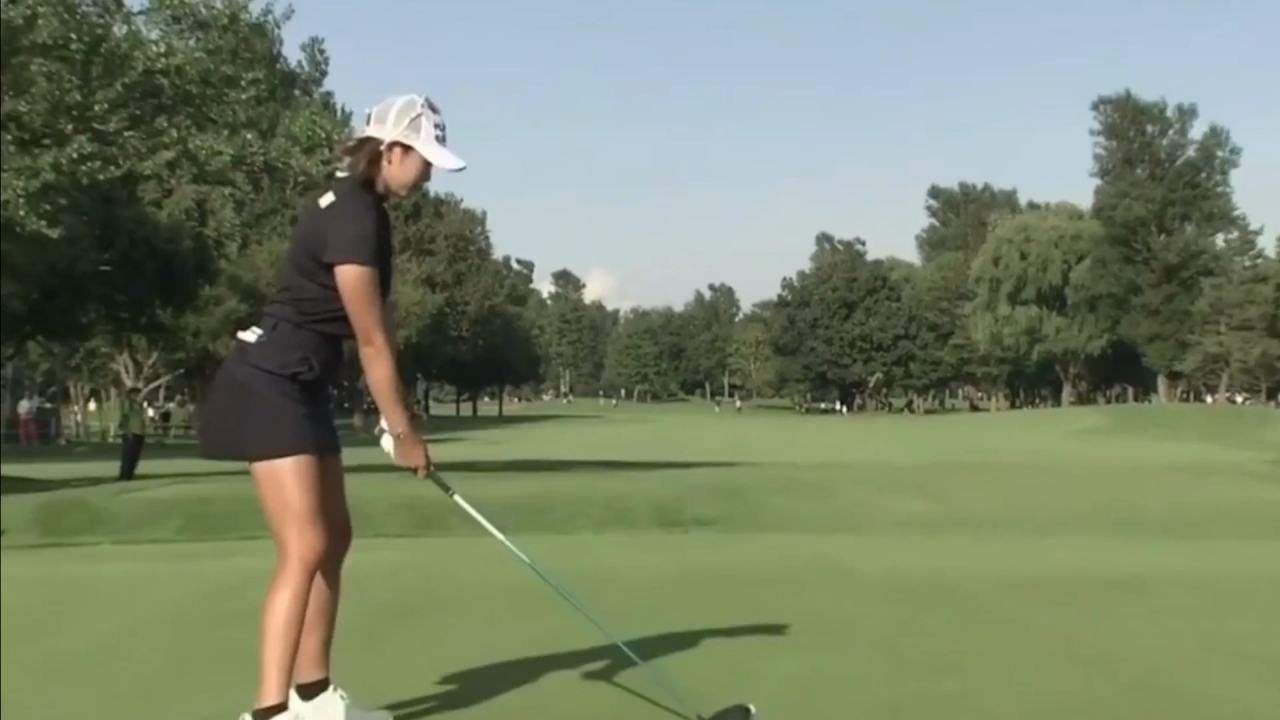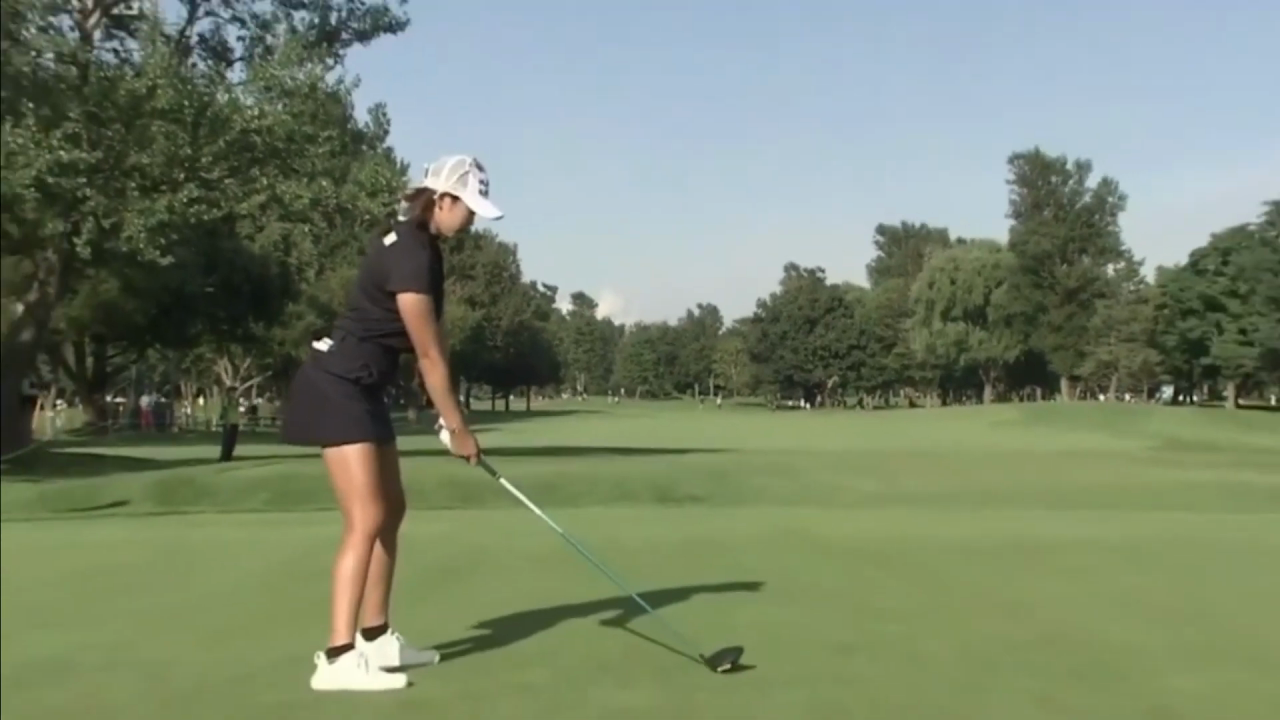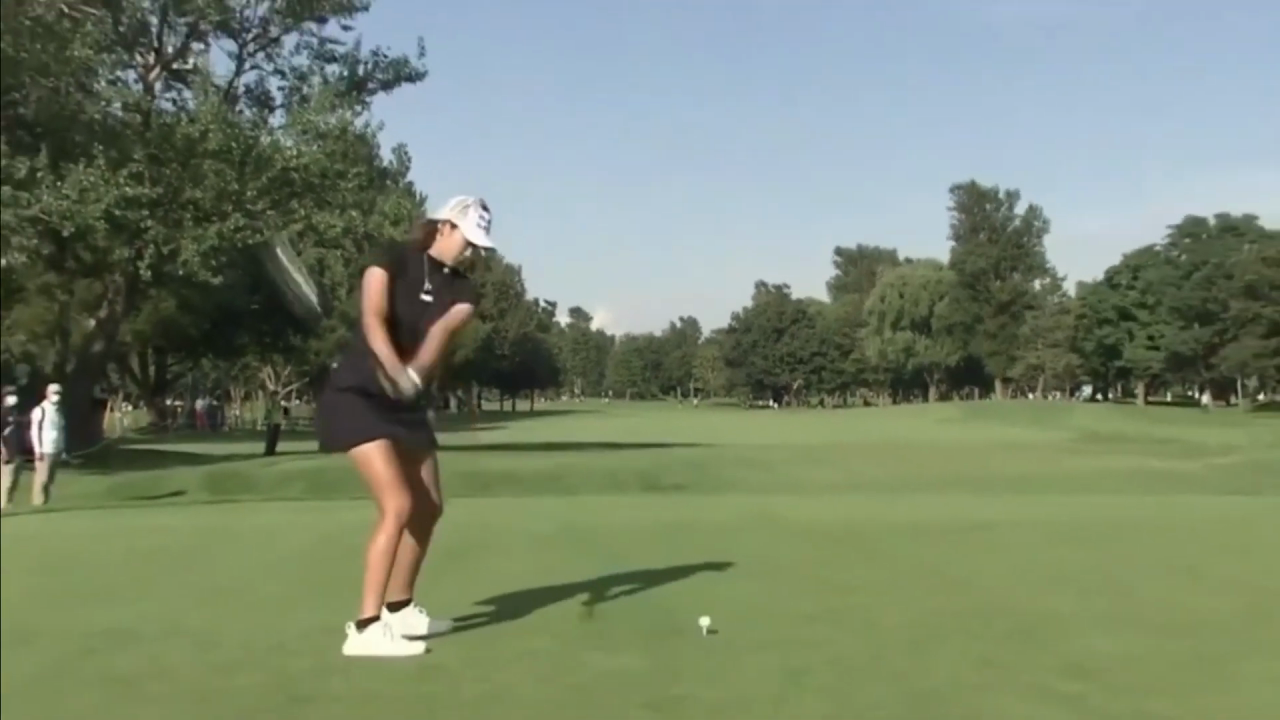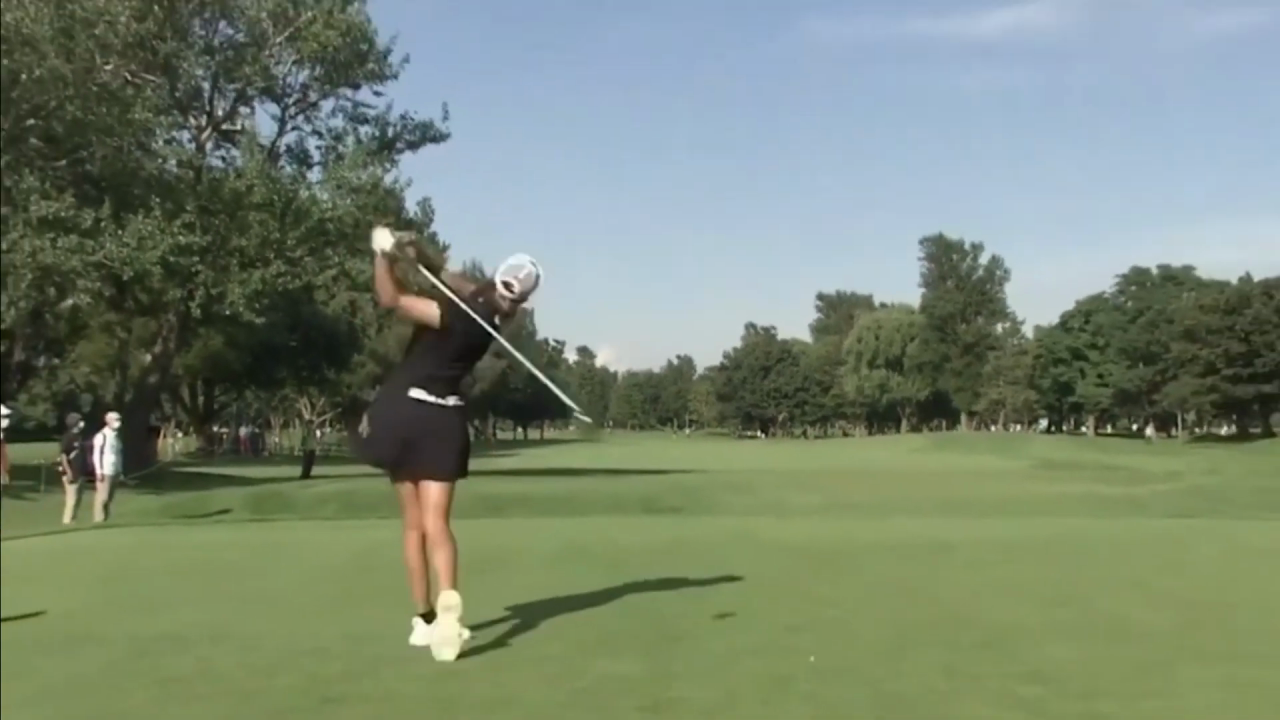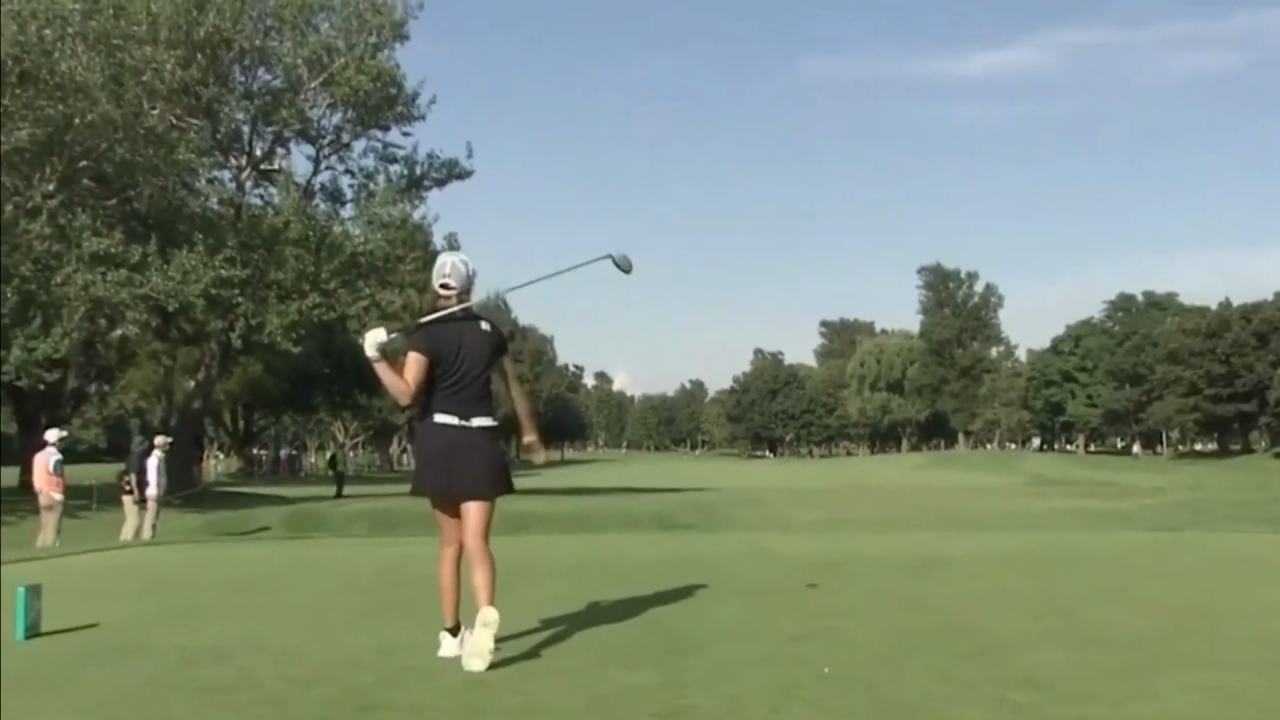
dt=1s
person 1, frame 1
left shoulder: (361, 207)
right shoulder: (352, 218)
left elbow: (373, 329)
right elbow: (372, 341)
left wrist: (396, 420)
right wrist: (404, 433)
left hip: (298, 387)
right hip: (269, 385)
left knee: (333, 538)
right knee: (305, 548)
person 1, frame 2
left shoulder: (419, 245)
right shoulder: (410, 254)
left elbow: (429, 345)
right elbow: (429, 353)
left wrist: (450, 417)
right wrist: (457, 427)
left hip: (361, 388)
right hip: (337, 387)
left knee: (390, 510)
right knee: (366, 519)
left ankle: (374, 638)
right ankle: (337, 658)
person 1, frame 3
left shoulder: (462, 292)
right shoulder: (394, 258)
left elbow: (439, 336)
right elbow: (373, 319)
left wrist: (413, 373)
right wrist: (391, 366)
left hip: (405, 404)
right hip: (356, 395)
left knee: (428, 508)
right knee: (397, 506)
left ankle: (398, 609)
person 1, frame 4
left shoulder: (464, 317)
right shoulder: (491, 316)
left elbow: (390, 300)
right elbow: (442, 274)
right wrist: (409, 249)
left hip: (400, 411)
right hip: (441, 420)
left knee: (414, 523)
right knee: (436, 523)
left ankle: (425, 618)
right ankle: (447, 600)
person 1, frame 5
left shoulder: (427, 333)
right shoulder: (490, 331)
left elbow: (406, 395)
right elbow: (516, 385)
left wrist: (376, 356)
right wrist: (530, 432)
left hip: (438, 441)
right hip: (480, 442)
left knee: (451, 543)
right knee: (476, 541)
left ankle: (452, 632)
right ankle: (486, 617)
